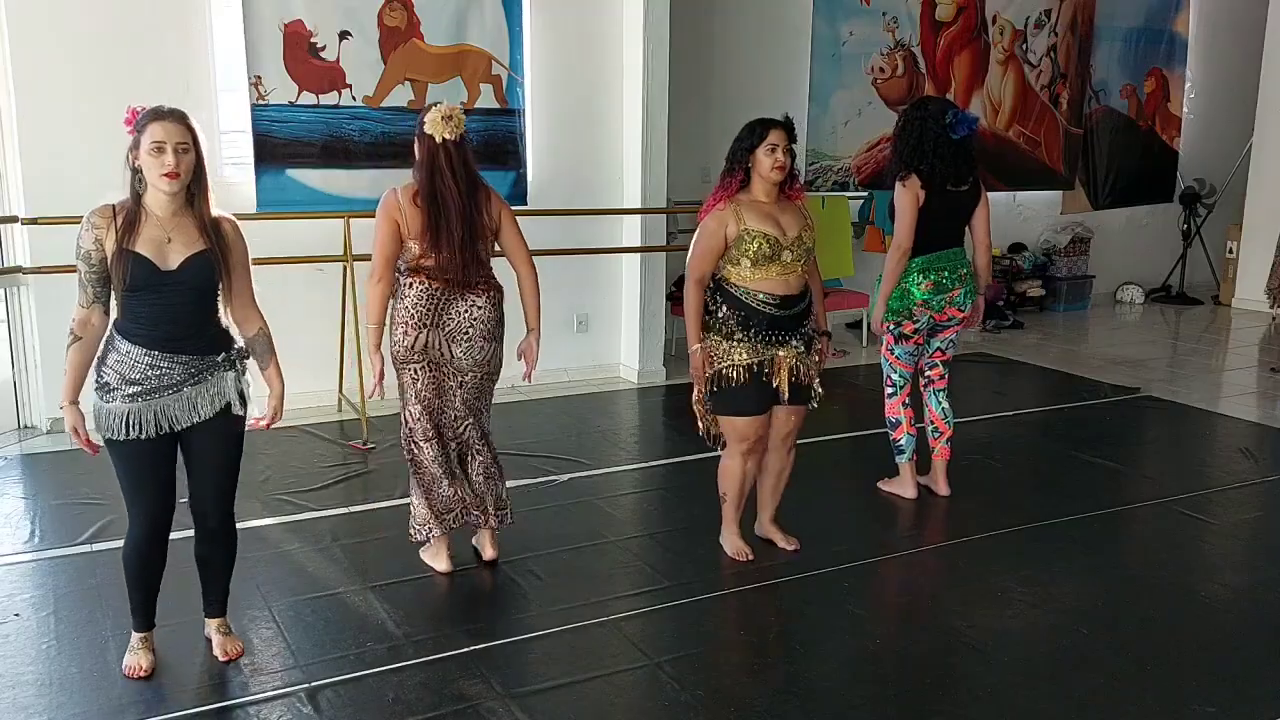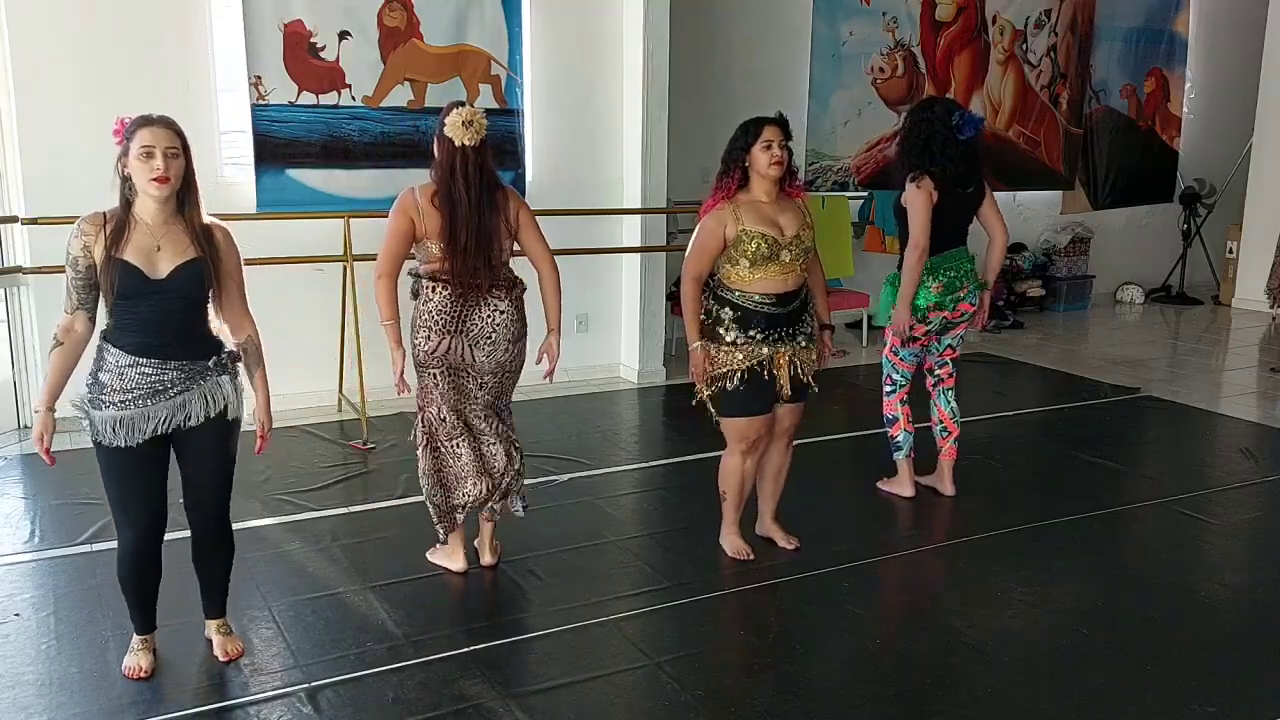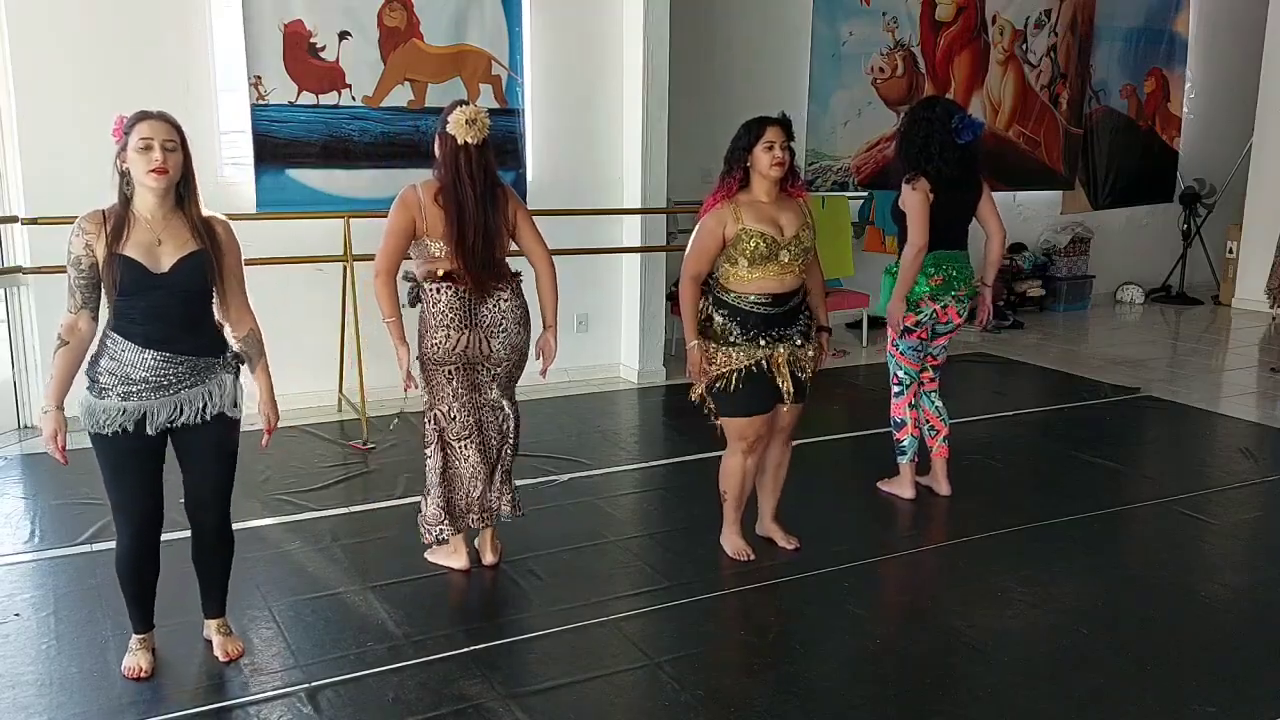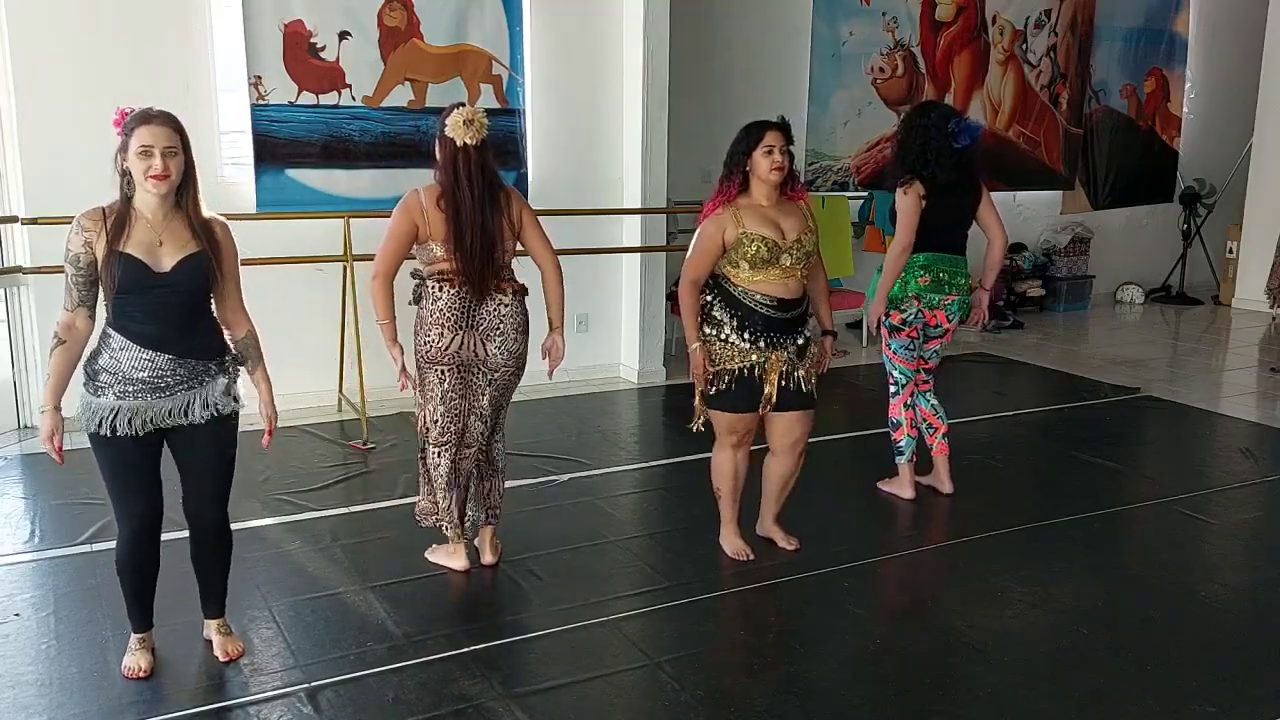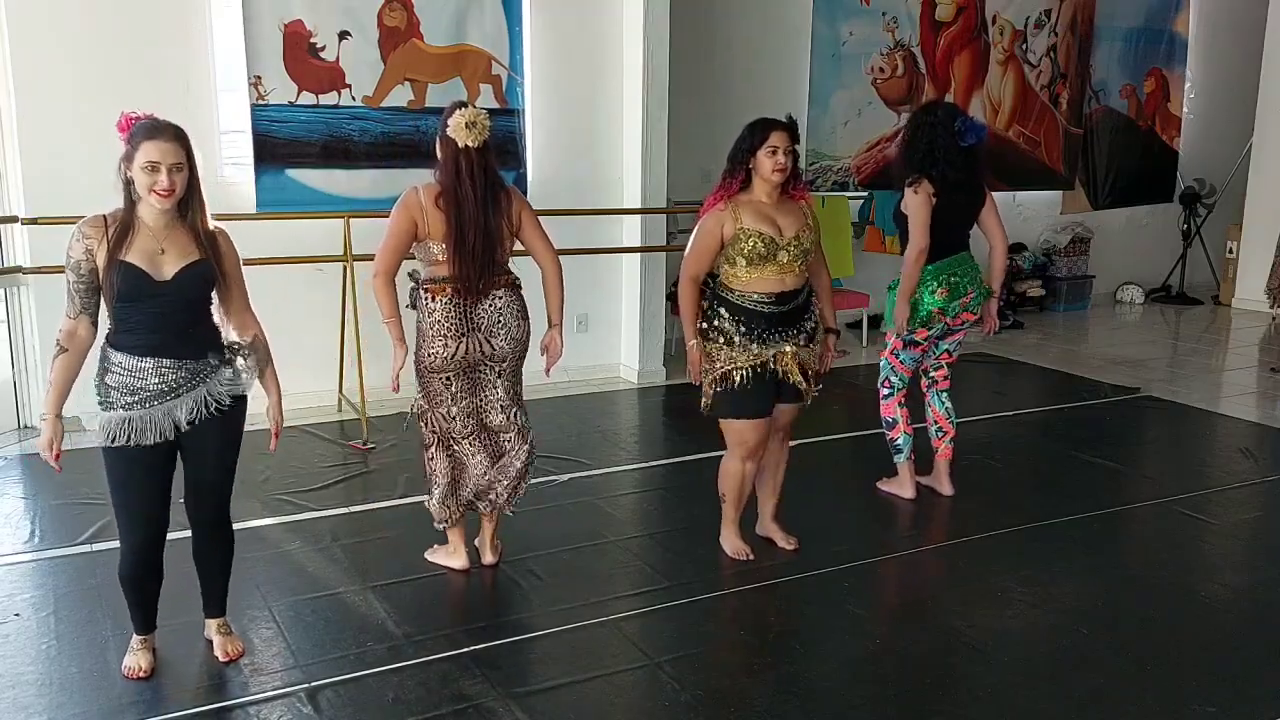
dt=1s
person 1, frame 1
left shoulder: (220, 229)
right shoulder: (106, 225)
left elbow: (245, 312)
right elbow: (89, 316)
left wrist: (275, 381)
right wrist: (70, 398)
left hip: (211, 388)
right hip: (134, 393)
left knee: (214, 512)
right knee: (149, 521)
left ankle: (217, 620)
right ankle: (141, 634)
person 1, frame 2
left shoulder: (212, 237)
right shoulder: (96, 233)
left elbow: (239, 319)
right elbow: (75, 324)
left wrist: (262, 392)
right wrist: (46, 406)
left hip: (203, 394)
right hip: (124, 402)
left knee: (210, 516)
right knee: (140, 528)
left ankle: (216, 621)
right ankle: (142, 636)
person 1, frame 3
left shoulder: (212, 230)
right shoulder: (95, 229)
left elbow: (239, 315)
right elbow: (79, 322)
left wrist: (265, 387)
right wrist: (53, 404)
left hip: (205, 392)
right hip: (123, 398)
left knee: (211, 514)
right knee: (136, 524)
left ankle: (215, 620)
right ankle: (141, 635)
person 1, frame 4
left shoulder: (211, 231)
right shoulder: (95, 228)
left elbow: (234, 315)
right elbow: (75, 320)
left wrist: (264, 389)
right wrist: (50, 404)
left hip: (203, 392)
right hip: (122, 397)
left knee: (209, 514)
right knee: (138, 522)
left ankle: (215, 620)
right ankle: (140, 635)
person 1, frame 5
left shoulder: (211, 240)
right shoulder: (96, 235)
left elbow: (243, 319)
right elbow: (77, 328)
left wrist: (272, 388)
right wrist: (51, 413)
left hip: (211, 393)
right hip: (132, 404)
left knee: (211, 514)
right knee: (141, 532)
left ankle: (216, 620)
right ankle: (143, 636)
person 2, frame 1
left shoulder: (398, 200)
right shoulder: (488, 199)
left elbow: (380, 277)
right elbow: (525, 266)
left wrist: (374, 348)
right wrist: (533, 333)
left hip: (420, 321)
right hip: (478, 322)
left knee: (425, 429)
right knee: (472, 425)
left ankle: (439, 547)
right ankle: (486, 536)
person 2, frame 2
left shoulder: (415, 201)
right shoulder: (507, 199)
left elbow: (385, 275)
right elbow: (546, 265)
left wrist: (395, 344)
right wrist: (553, 332)
left hip: (441, 325)
right hip: (499, 322)
left knee: (445, 430)
right knee: (491, 428)
left ankle: (454, 548)
right ankle: (488, 542)
person 2, frame 3
left shoulder: (416, 199)
right shoulder: (504, 197)
left elbow: (383, 273)
right elbow: (543, 262)
left wrist: (400, 343)
right wrist: (549, 328)
left hip: (446, 322)
right hip: (504, 318)
left knee: (452, 428)
right knee: (495, 425)
left ankle: (456, 546)
right ankle: (489, 541)
person 2, frame 4
left shoulder: (419, 203)
right shoulder: (509, 200)
left elbow: (380, 275)
right elbow: (549, 264)
left wrist: (392, 343)
right wrist: (556, 329)
left hip: (446, 326)
right hip: (504, 325)
left knee: (442, 433)
right knee: (486, 430)
left ankle: (455, 547)
right ankle: (487, 540)
person 2, frame 5
left shoulder: (419, 201)
right shoulder: (508, 198)
left elbow: (382, 273)
right elbow: (549, 262)
left wrist: (399, 341)
right wrist: (555, 327)
left hip: (443, 327)
right hip: (504, 320)
left knee: (446, 432)
right knee: (497, 428)
left ankle: (455, 547)
right ankle: (489, 540)
person 3, frame 1
left shoulder: (796, 209)
right shoulder: (726, 213)
left elbow: (810, 271)
right elbow: (695, 281)
left wrist: (821, 330)
right wrist: (696, 344)
left hip: (792, 339)
right hip: (739, 339)
left knee: (782, 438)
right knee: (745, 443)
left ankle: (767, 521)
right ankle: (729, 528)
person 3, frame 2
left shoulder: (797, 206)
right shoulder: (725, 213)
left elbow: (812, 267)
right elbow: (692, 279)
left wrist: (824, 324)
right wrist: (696, 343)
left hip: (792, 337)
right hip: (739, 338)
left knee: (781, 435)
right knee: (746, 443)
left ankle: (768, 519)
right ankle: (729, 528)
person 3, frame 3
left shoulder: (798, 206)
right shoulder: (725, 213)
left elbow: (811, 268)
right elbow: (691, 278)
left wrist: (821, 325)
right wrist: (693, 341)
left hip: (791, 335)
right hip: (737, 338)
left knee: (781, 434)
right knee: (746, 442)
left ankle: (768, 519)
right ankle: (730, 528)
person 3, frame 4
left shoulder: (799, 209)
right shoulder: (725, 217)
left elbow: (815, 272)
right elbow: (690, 282)
left wrist: (827, 330)
right wrist: (695, 343)
left hip: (790, 343)
right hip: (735, 340)
left knee: (793, 441)
right knee: (734, 438)
left ankle: (768, 520)
right ankle: (728, 528)
person 3, frame 5
left shoulder: (801, 208)
right shoulder: (725, 213)
left elbow: (817, 270)
right elbow: (689, 279)
left wrist: (828, 328)
right wrist: (693, 340)
left hip: (793, 338)
right hip: (738, 340)
left knee: (778, 435)
right knee: (746, 444)
left ankle: (767, 519)
right ankle: (729, 528)
person 4, frame 1
left shoulder: (911, 182)
right shoulder: (971, 183)
left elbow: (902, 247)
right elbow: (983, 244)
left wrist: (882, 301)
right wrist: (978, 292)
left hip: (917, 292)
right hip: (956, 288)
left knee: (898, 386)
right knee: (936, 383)
left ankle: (907, 479)
right ankle: (939, 476)
person 4, frame 2
left shoulder: (921, 182)
right shoulder: (974, 181)
left elbow: (919, 246)
right elbow: (999, 236)
left wrist: (902, 303)
right wrist: (984, 287)
left hip: (926, 292)
right hip: (960, 289)
left knee: (896, 383)
right knee: (942, 383)
left ankle: (904, 478)
right ankle: (944, 475)
person 4, frame 3
left shoulder: (917, 182)
right shoulder: (972, 180)
left elbow: (917, 244)
right elbow: (997, 234)
left wrist: (897, 297)
right wrist: (985, 286)
left hip: (922, 290)
right hip: (957, 288)
left knee: (903, 384)
right knee: (929, 382)
left ankle: (905, 478)
right ankle: (940, 475)
person 4, frame 4
left shoulder: (913, 186)
right shoulder: (972, 185)
left elbow: (902, 245)
right elbow: (999, 239)
left wrist: (880, 297)
right wrist: (982, 291)
left hip: (912, 291)
right hip: (952, 293)
left knee: (900, 385)
right knee: (922, 382)
left ankle: (905, 479)
right ankle: (942, 473)
person 4, frame 5
left shoulder: (920, 185)
right shoulder: (975, 185)
left elbow: (918, 248)
right elbow: (999, 245)
left wrist: (902, 300)
right wrist: (991, 297)
left hip: (929, 296)
right hip: (965, 293)
left knee: (892, 385)
right knee: (937, 383)
left ankle: (905, 478)
right ankle: (941, 475)
